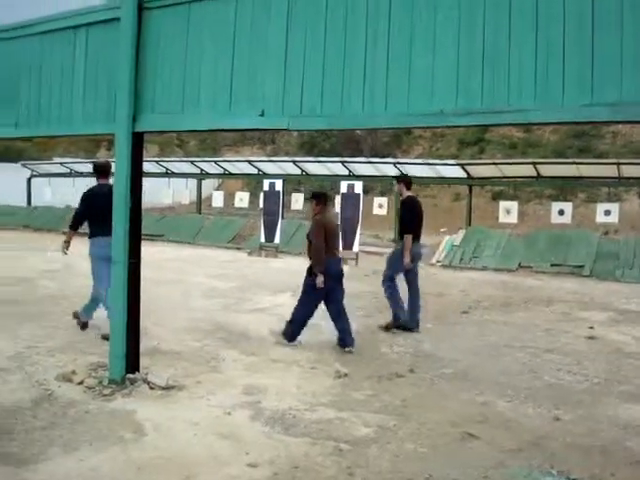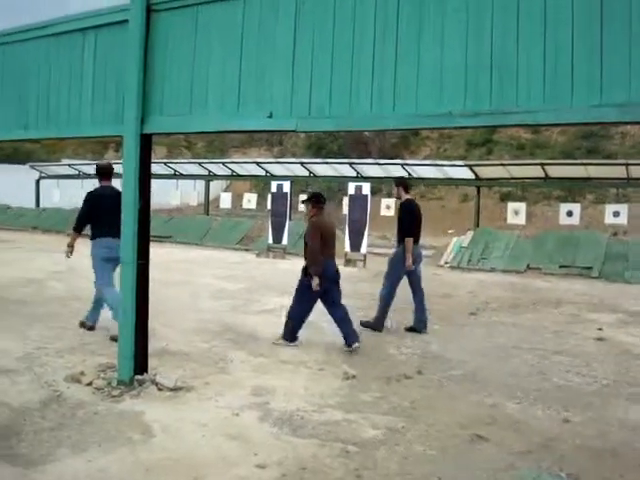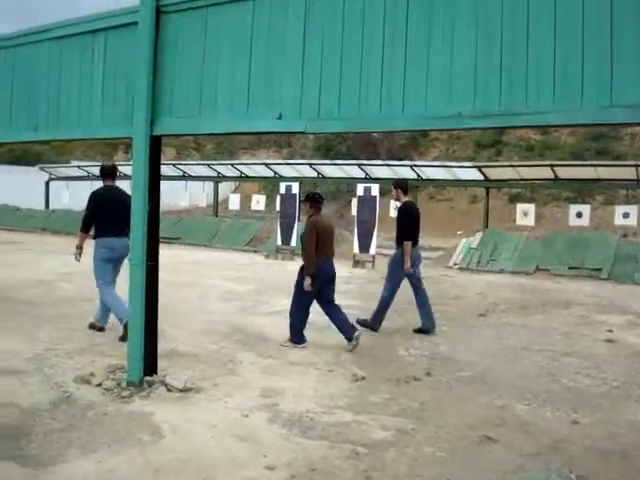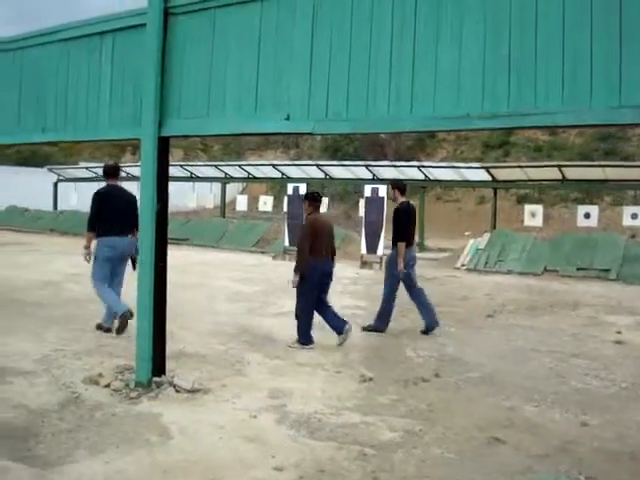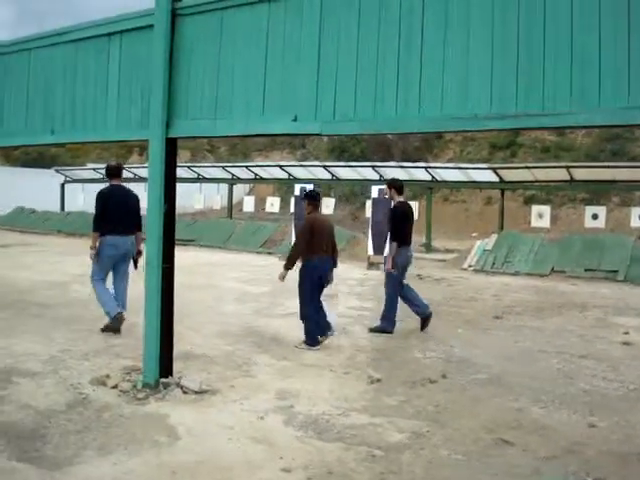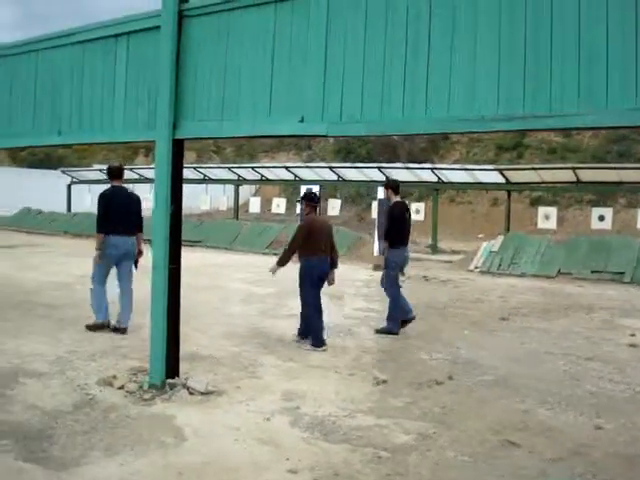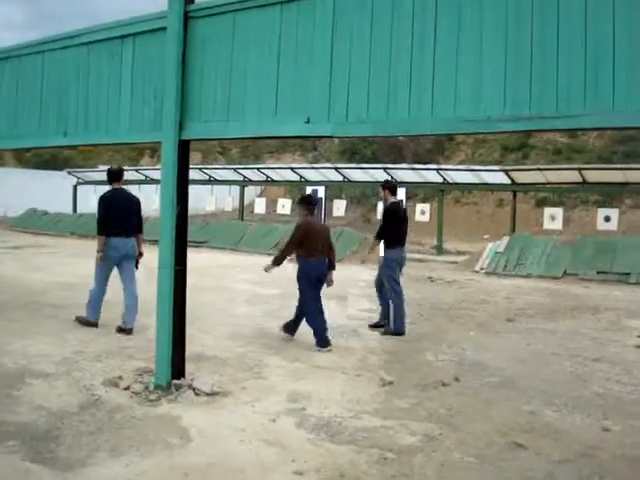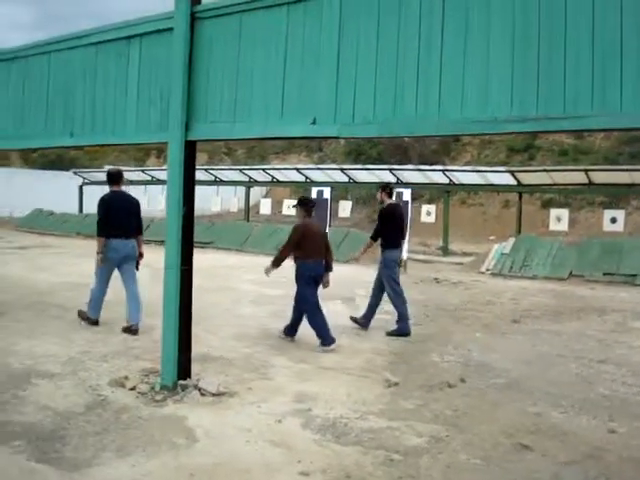
dt=0.1s
person 1, frame 1
left shoulder: (91, 194)
left elbow: (78, 219)
left wrist: (67, 240)
left hip: (100, 243)
left knee: (104, 286)
right knee: (100, 282)
right ankle: (84, 316)
person 1, frame 2
left shoulder: (93, 195)
right shoulder: (122, 196)
left elbow: (81, 221)
left wrist: (71, 244)
left hip: (102, 245)
right hip: (119, 244)
left knee: (106, 287)
right knee: (103, 284)
right ankle: (90, 320)
person 1, frame 3
left shoulder: (97, 195)
right shoulder: (126, 197)
left elbow: (87, 223)
right elbow: (132, 224)
left wrist: (79, 246)
right wrist: (130, 246)
left hip: (104, 244)
right hip: (123, 243)
left knee: (104, 286)
right knee: (108, 284)
left ankle: (127, 320)
right ankle: (100, 322)
person 1, frame 4
left shoulder: (100, 194)
right shoulder: (130, 196)
left elbow: (93, 222)
right elbow: (136, 225)
left wrist: (87, 246)
right wrist: (136, 247)
left hip: (107, 243)
right hip: (126, 243)
left knee: (99, 282)
right knee: (115, 283)
left ankle: (123, 311)
right ankle: (107, 322)
person 1, frame 5
left shoulder: (104, 194)
right shoulder: (132, 196)
left elbow: (97, 222)
right elbow: (138, 224)
left wrist: (94, 246)
right wrist: (138, 246)
left hip: (109, 242)
right hip: (128, 242)
left knee: (97, 280)
right knee: (121, 283)
left ankle: (115, 313)
right ankle: (116, 321)
person 1, frame 6
left shoulder: (106, 195)
right shoulder: (134, 197)
left elbow: (101, 224)
right elbow: (139, 225)
left wrist: (98, 248)
right wrist: (139, 246)
left hip: (112, 242)
right hip: (130, 243)
left knee: (98, 280)
right knee: (126, 285)
left ankle: (101, 320)
right ankle: (122, 324)
person 1, frame 7
left shoulder: (106, 198)
right shoulder: (134, 199)
left elbow: (101, 226)
right elbow: (139, 226)
left wrist: (99, 249)
right wrist: (139, 247)
left hip: (112, 244)
right hip: (129, 244)
left knee: (100, 283)
right knee: (130, 285)
left ankle: (91, 318)
right ankle: (128, 324)
person 1, frame 8
left shoulder: (105, 200)
right shoulder: (133, 201)
left elbow: (101, 228)
right elbow: (139, 228)
left wrist: (100, 251)
right wrist: (140, 249)
left hip: (112, 245)
right hip: (130, 245)
left knee: (100, 283)
right knee: (131, 286)
left ankle: (92, 315)
right ankle: (133, 323)
person 2, frame 1
left shoulder: (318, 221)
right shoulder: (331, 221)
left elbow: (318, 248)
left wrist: (319, 273)
left hip: (323, 268)
right hip: (336, 265)
left knee: (305, 305)
right knee: (337, 306)
left ankle: (289, 336)
right ankle: (347, 342)
person 2, frame 2
left shoulder: (314, 223)
right shoulder: (329, 223)
left elbow: (314, 251)
left wrist: (315, 275)
left hip: (316, 270)
right hip: (331, 268)
left knee: (300, 305)
right knee: (335, 306)
left ankle: (289, 337)
right ankle: (352, 340)
person 2, frame 3
left shoulder: (312, 223)
right shoulder: (328, 223)
left elbow: (309, 251)
left wrist: (307, 276)
left hip: (315, 269)
right hip: (328, 267)
left knee: (299, 305)
right knee: (329, 304)
left ankle: (296, 339)
right ankle: (351, 332)
person 2, frame 4
left shoulder: (310, 221)
right shoulder: (327, 222)
left elbow: (303, 249)
right elbow: (332, 248)
left wrist: (297, 273)
left hip: (312, 267)
right hip: (326, 266)
left knee: (304, 305)
right knee: (320, 303)
left ankle: (304, 340)
right ankle: (341, 327)
person 2, frame 5
left shoulder: (309, 221)
right shoulder: (327, 222)
left elbow: (298, 247)
right elbow: (333, 247)
left wrist: (286, 268)
right wrist: (331, 269)
left hip: (311, 265)
right hip: (325, 264)
left knee: (308, 304)
right knee: (313, 300)
left ankle: (311, 342)
right ankle: (325, 329)
person 2, frame 6
left shoulder: (307, 222)
right shoulder: (326, 223)
left elbow: (293, 245)
right elbow: (333, 248)
left wrist: (279, 264)
right wrist: (332, 270)
left hip: (310, 265)
right hip: (325, 264)
left knee: (311, 303)
right knee: (312, 301)
left ankle: (318, 342)
right ankle: (304, 333)
person 2, frame 7
left shoulder: (303, 225)
right shoulder: (322, 226)
left elbow: (289, 247)
right elbow: (330, 250)
left wrist: (274, 263)
right wrist: (330, 271)
left hip: (308, 268)
right hip: (321, 267)
left knee: (312, 305)
right knee: (305, 301)
left ankle: (323, 343)
right ankle: (290, 329)
person 2, frame 8
left shoulder: (301, 226)
right shoulder: (320, 228)
left elbow: (287, 248)
right elbow: (328, 251)
left wrist: (273, 265)
right wrist: (327, 273)
left hip: (305, 268)
right hip: (318, 268)
left knee: (311, 305)
right knee: (301, 301)
left ankle: (327, 341)
right ankle: (289, 331)
person 3, frame 1
left shoulder: (406, 202)
right shoulder: (416, 202)
left elbow: (408, 230)
left wrist: (406, 254)
left hip: (405, 248)
right hip: (416, 248)
left knee: (388, 281)
right knee: (412, 286)
left ankle: (400, 316)
right ankle: (412, 322)
person 3, frame 2
left shoulder: (405, 206)
right shoulder: (415, 205)
left elbow: (408, 233)
left wrist: (408, 256)
left hip: (405, 251)
right hip: (416, 250)
left knee: (389, 285)
right knee: (416, 288)
left ankle: (378, 322)
right ankle: (420, 324)
person 3, frame 3
left shoulder: (404, 209)
right shoulder: (414, 207)
left elbow: (406, 236)
left wrist: (407, 259)
left hip: (404, 253)
right hip: (415, 252)
left knee: (389, 289)
right knee: (418, 289)
left ankle: (374, 322)
right ankle: (428, 325)
person 3, frame 4
left shoulder: (400, 210)
right shoulder: (411, 207)
left elbow: (400, 237)
left wrist: (399, 260)
left hip: (399, 254)
right hip: (410, 253)
left knee: (389, 290)
right knee: (413, 288)
left ankle: (380, 324)
right ankle: (431, 321)
person 3, frame 5
left shoulder: (396, 209)
right shoulder: (407, 207)
left elbow: (394, 236)
left wrist: (389, 259)
left hip: (398, 252)
right hip: (406, 251)
left knee: (391, 289)
right knee: (400, 286)
left ankle: (387, 324)
right ankle: (423, 311)
person 3, frame 6
left shoulder: (393, 209)
right shoulder: (405, 207)
left elbow: (388, 235)
left wrist: (381, 257)
left hip: (395, 252)
right hip: (403, 251)
left knee: (391, 288)
right knee: (389, 284)
left ankle: (393, 326)
right ankle: (406, 314)
person 3, frame 7
left shoulder: (390, 209)
right shoulder: (401, 208)
left elbow: (381, 233)
left wrist: (369, 252)
left hip: (392, 253)
right hip: (398, 251)
left knee: (393, 289)
right knee: (381, 284)
left ankle: (398, 327)
right ankle: (385, 319)
person 3, frame 8
left shoulder: (386, 211)
right shoulder: (399, 209)
left elbow: (376, 234)
left wrist: (361, 252)
left hip: (389, 254)
right hip: (395, 252)
left knee: (394, 291)
right knee: (378, 287)
left ankle: (403, 327)
right ankle: (365, 320)
